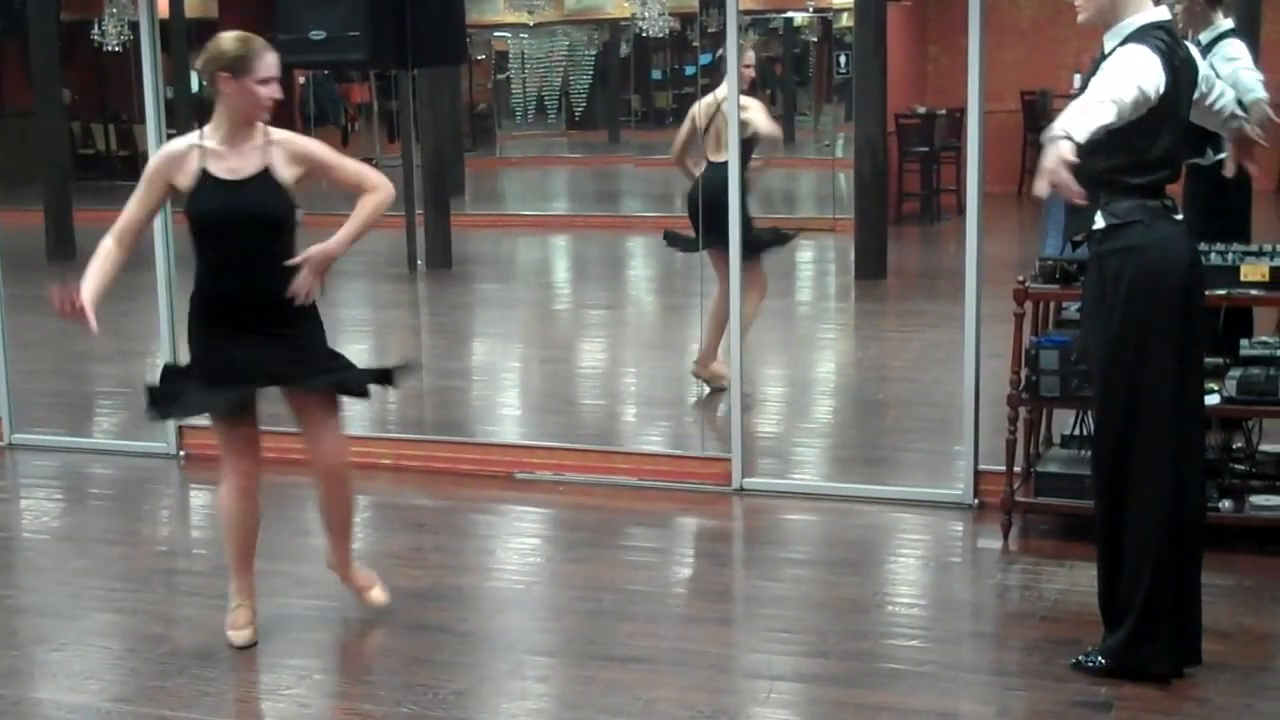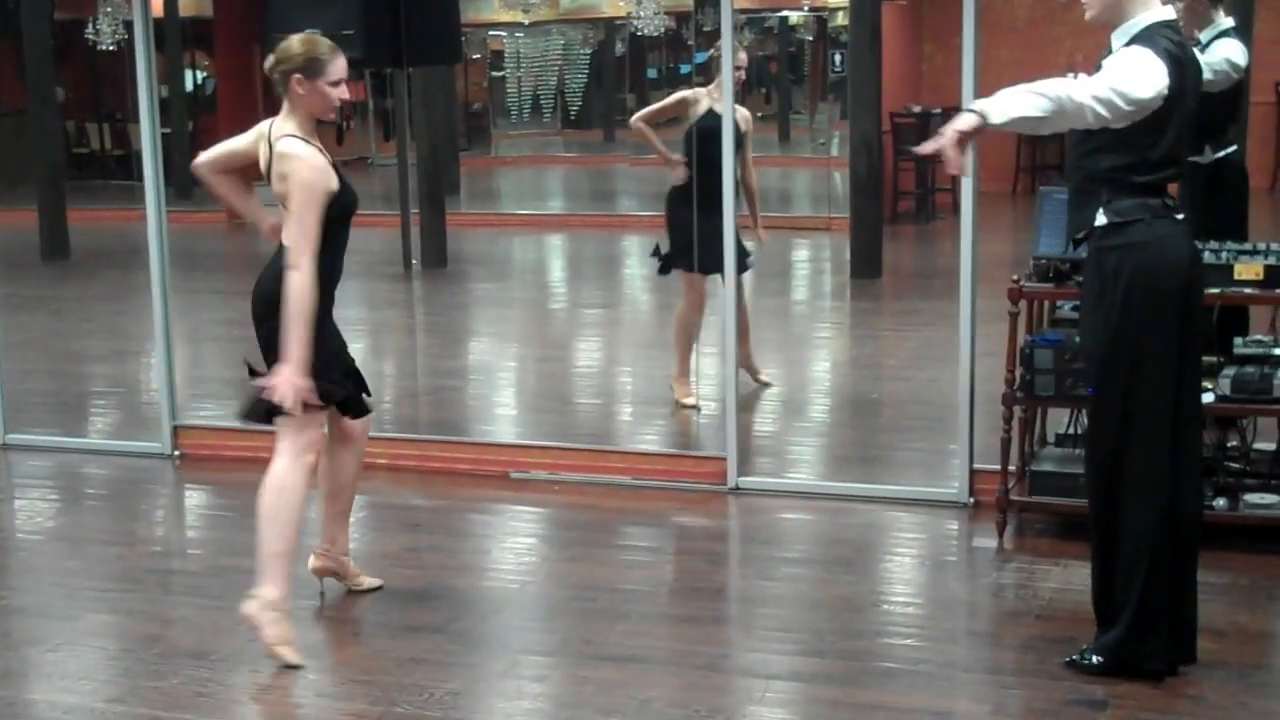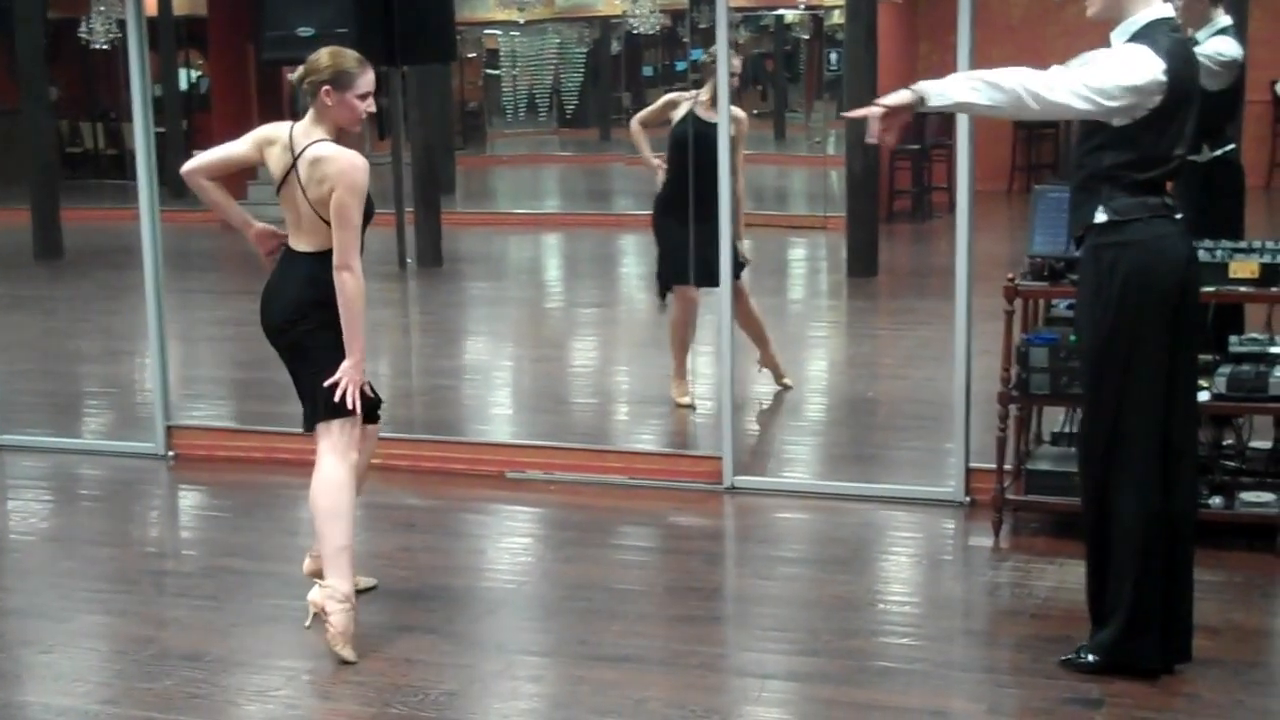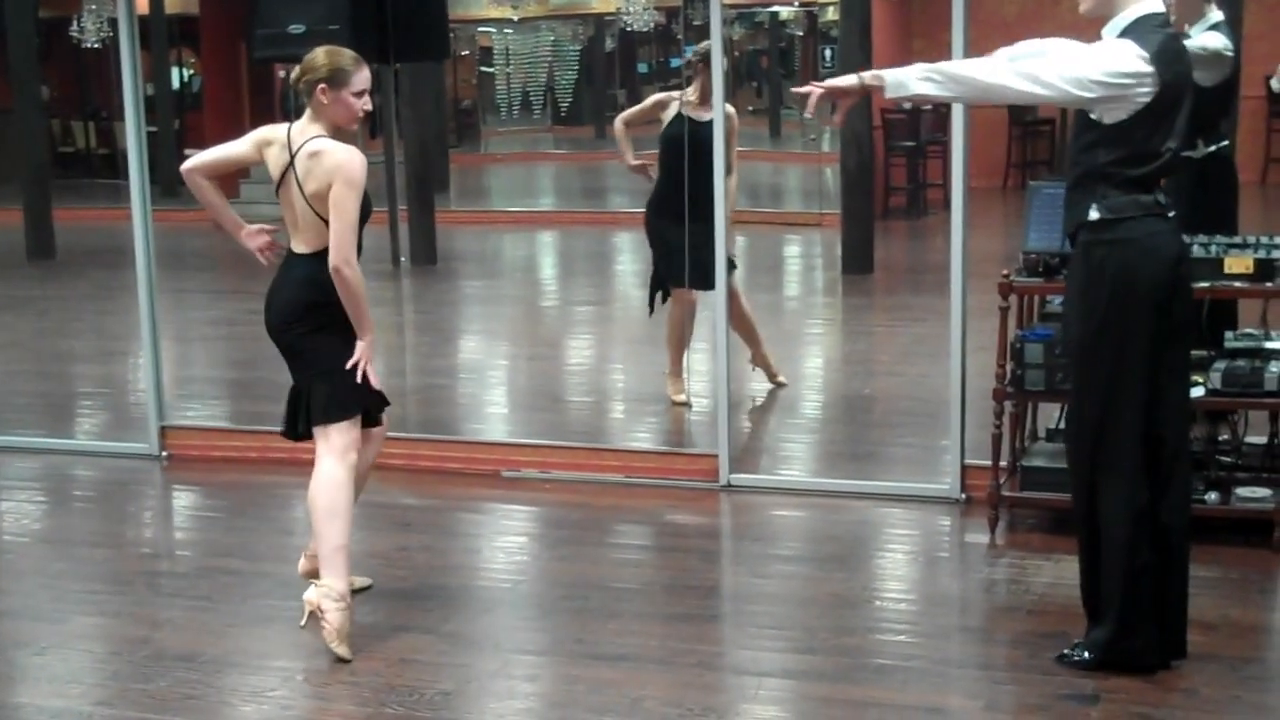
dt=0.3s
person 1, frame 1
left shoulder: (1136, 56)
left elbow: (1105, 100)
right elbow: (1215, 99)
left wrist: (1063, 138)
right wrist: (1238, 132)
left hip: (1131, 253)
right hip: (1158, 245)
left knee: (1132, 435)
right knee: (1165, 437)
left ankle: (1138, 640)
right ankle: (1168, 632)
person 1, frame 2
left shoulder: (1145, 60)
left elbow: (1073, 98)
left wrist: (981, 114)
left hip: (1133, 255)
right hip: (1156, 247)
left knee: (1132, 437)
right knee: (1162, 435)
left ankle: (1137, 637)
right ankle: (1166, 627)
person 1, frame 3
left shoulder: (1142, 59)
left elbow: (1042, 89)
right elbow: (1084, 77)
left wrist: (923, 94)
left hip: (1128, 253)
right hip: (1151, 247)
left knee: (1123, 437)
right knee: (1157, 436)
left ankle: (1132, 636)
right ankle: (1161, 627)
person 1, frame 4
left shoulder: (1132, 55)
left elbow: (1017, 79)
right elbow: (1053, 59)
left wrist: (880, 80)
left hip: (1119, 250)
right hip: (1147, 243)
left knee: (1111, 437)
right knee: (1150, 432)
left ankle: (1125, 631)
right ankle: (1157, 622)
person 2, frame 1
left shoulder: (292, 149)
right shoulder: (177, 157)
left elbow: (380, 188)
right elbow: (122, 236)
left wrist: (331, 250)
right wrist: (90, 290)
left hip: (287, 317)
right hip: (220, 326)
left knee: (330, 457)
right knee: (240, 465)
left ankle: (344, 561)
right ankle: (241, 595)
person 2, frame 2
left shoulder: (270, 131)
right shoulder: (308, 164)
left elbow: (206, 165)
right elbow: (303, 267)
left wrist: (265, 220)
right wrist: (293, 363)
left hip: (298, 301)
right hip: (294, 306)
left knee: (349, 428)
right knee: (301, 445)
left ankle: (331, 553)
right ankle: (269, 597)
person 2, frame 3
left shoulder: (274, 137)
right shoulder: (348, 165)
left elbow: (194, 170)
right elbow: (346, 267)
left wrist: (251, 228)
right wrist: (356, 355)
left hip: (287, 296)
right hip: (314, 308)
left knee: (361, 427)
right knee: (340, 445)
left ankle: (326, 554)
right ankle: (335, 590)
person 2, frame 4
left shoulder: (273, 138)
right shoulder: (345, 159)
left elbow: (193, 169)
right elbow: (342, 262)
left wrist: (241, 231)
right wrist: (364, 331)
left hip: (293, 300)
right hip: (318, 309)
left knee: (369, 427)
right knee: (339, 447)
left ankle: (322, 555)
right ankle: (329, 590)
person 3, frame 1
left shoulder: (702, 105)
right shoulder: (748, 104)
left elbow: (678, 156)
right elbow: (771, 133)
right wrist: (756, 139)
left hip: (702, 195)
right hip: (727, 194)
left knee: (727, 284)
right knee: (754, 283)
left ankle: (708, 360)
right ankle: (708, 361)
person 3, frame 2
left shoulder: (743, 116)
right shoulder: (691, 100)
left elbow: (746, 171)
right elbow: (636, 121)
left wrist: (757, 220)
right wrist: (669, 157)
left hip: (719, 207)
right hip: (687, 205)
left knee: (736, 286)
right knee: (695, 290)
left ankle: (746, 356)
right ankle: (681, 379)
person 3, frame 3
left shoulder: (737, 118)
right shoulder: (676, 103)
left elbow: (737, 177)
right elbow: (636, 123)
left wrist: (740, 232)
right wrist: (651, 161)
left hip: (712, 215)
right hip: (673, 214)
left knee: (738, 292)
right knee: (686, 296)
left ankle: (769, 358)
right ankle: (679, 379)
person 3, frame 4
left shoulder: (727, 115)
right shoulder: (665, 103)
left elbow: (730, 172)
right elbow: (621, 122)
left wrist: (724, 216)
right wrist: (629, 160)
left hip: (704, 216)
right hip: (665, 215)
left knee: (729, 292)
right knee: (684, 297)
left ankle: (761, 356)
right ankle: (675, 377)
person 4, frame 1
left shoulder: (1227, 48)
right shoulder: (1201, 47)
left elbow: (1244, 75)
left wrist: (1256, 102)
left hip: (1220, 172)
right hip: (1202, 170)
left ankle: (1230, 351)
right ankle: (1208, 345)
person 4, frame 2
left shoulder: (1228, 47)
right shoulder: (1202, 45)
left elbow: (1211, 70)
left hip: (1217, 172)
right hip: (1200, 168)
left ankle: (1226, 351)
right ankle: (1205, 343)
person 4, frame 3
left shoulder: (1223, 47)
right shoulder: (1201, 42)
left hip: (1212, 171)
right hip: (1195, 167)
left ankle: (1220, 349)
right ankle: (1200, 343)
person 4, frame 4
left shoulder: (1215, 42)
right shoulder: (1198, 37)
left hip: (1205, 167)
right hip: (1189, 162)
left ankle: (1214, 345)
right ankle: (1194, 337)
